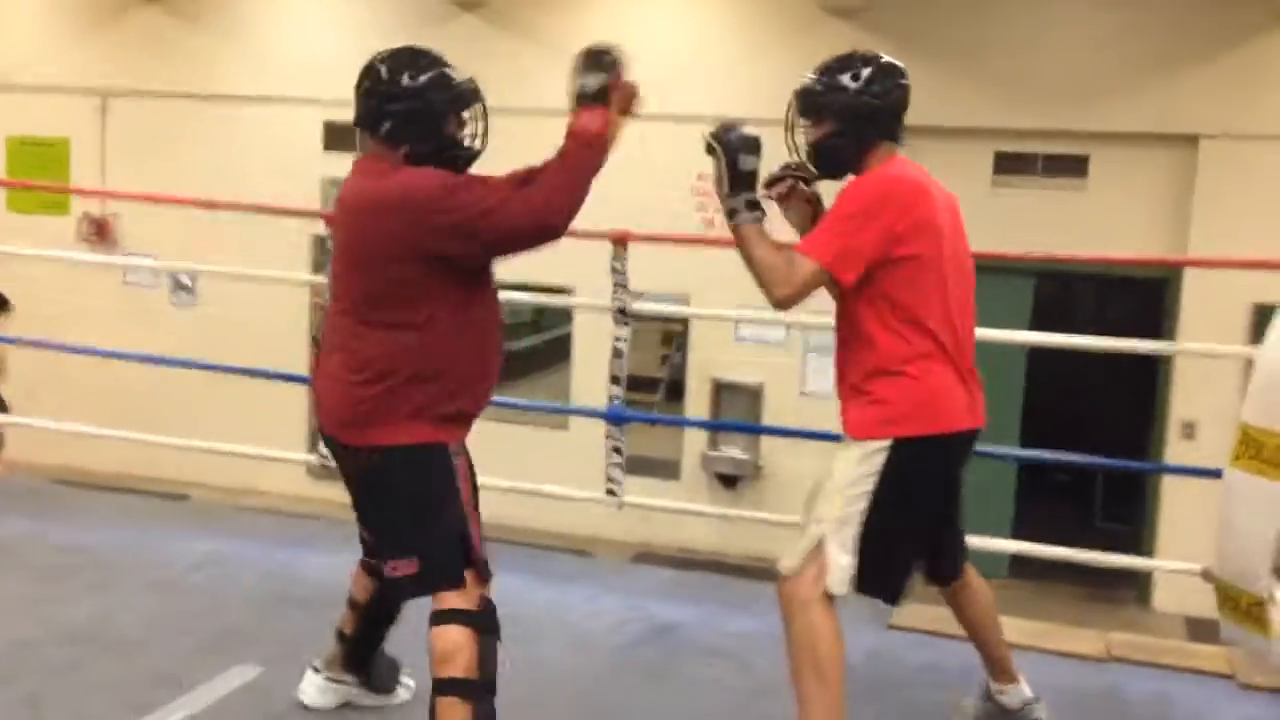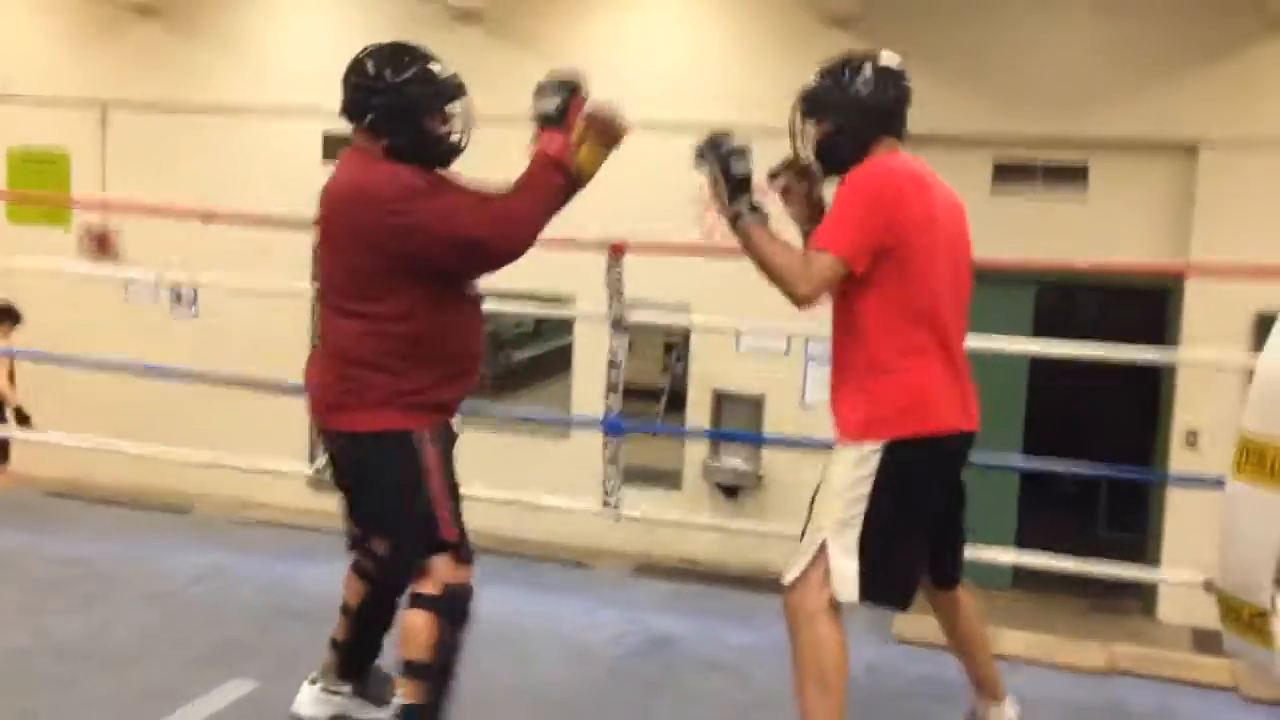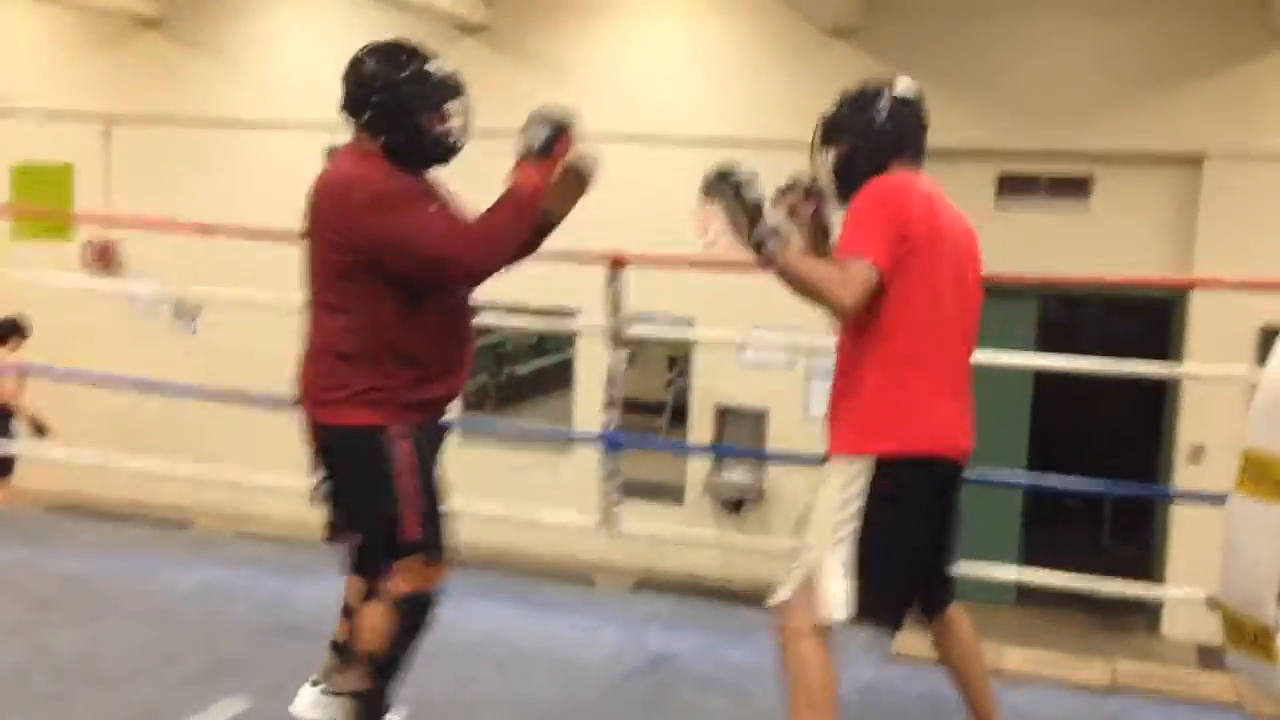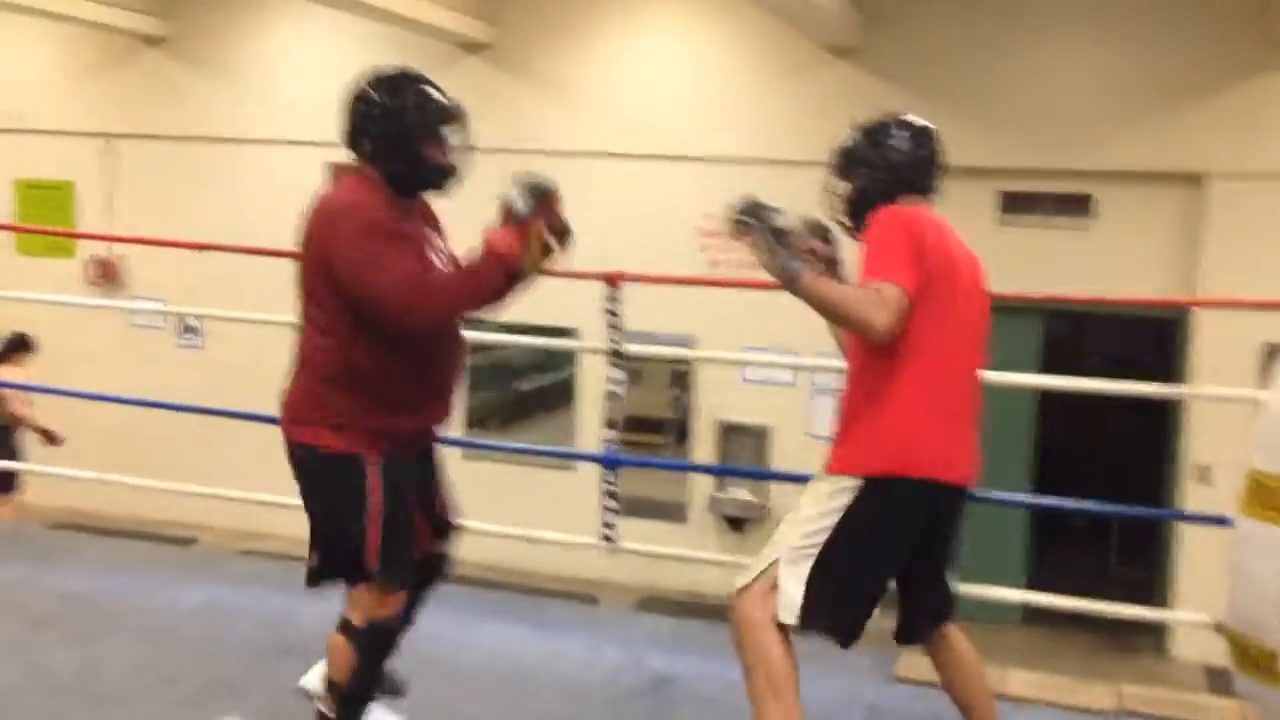
dt=0.1s
person 1, frame 1
left shoulder: (390, 186)
right shoulder: (411, 197)
left elbow: (506, 203)
right elbow: (532, 212)
left wrist: (596, 128)
right wrist: (592, 116)
left hip: (368, 415)
right hip: (404, 427)
left knee: (399, 550)
right knee: (462, 590)
person 1, frame 2
left shoulder: (381, 181)
right shoulder: (383, 190)
left elbow: (477, 221)
right elbow: (497, 233)
left wrist: (575, 159)
right wrist: (555, 143)
left hip: (369, 406)
right hip: (385, 414)
left knee: (389, 549)
right knee: (443, 574)
person 1, frame 3
left shoulder: (398, 179)
right shoulder: (359, 186)
left elbow: (464, 256)
right elbow: (461, 255)
left wrist: (552, 193)
right wrist: (534, 172)
left hip: (399, 406)
right hip: (368, 411)
left knee: (383, 556)
right knee: (411, 570)
person 1, frame 4
left shoulder: (403, 207)
right shoulder: (354, 215)
left elbow: (451, 293)
right elbow: (422, 306)
left wrist: (521, 250)
right wrist: (511, 239)
left hip: (393, 429)
right hip: (349, 434)
left knee: (426, 555)
right knee: (381, 592)
person 2, frame 1
left shoulder: (879, 188)
right shoulder: (921, 189)
left elbow: (785, 287)
left wrist: (740, 201)
right wrist: (807, 220)
left hip: (899, 423)
right hip: (948, 416)
left knee: (806, 584)
right knee: (948, 566)
person 2, frame 2
left shoulder: (875, 180)
right shoulder: (935, 191)
left elbow: (804, 285)
left wrist: (738, 206)
right wrist: (810, 215)
left hip: (892, 423)
right hip: (943, 419)
left knee: (810, 593)
right knee: (941, 577)
person 2, frame 3
left shoulder: (888, 195)
right shoulder: (951, 219)
left elbow: (846, 297)
left wrist: (763, 234)
right wrist: (810, 241)
left hip: (890, 444)
right hip: (940, 444)
left knee: (800, 614)
right knee: (935, 600)
person 2, frame 4
left shoulder: (899, 224)
right shoulder: (958, 252)
left elbow: (879, 322)
left wrist: (791, 269)
right wrist: (824, 278)
left hip: (884, 465)
right hip: (944, 469)
left knee: (755, 606)
right knee: (932, 622)
